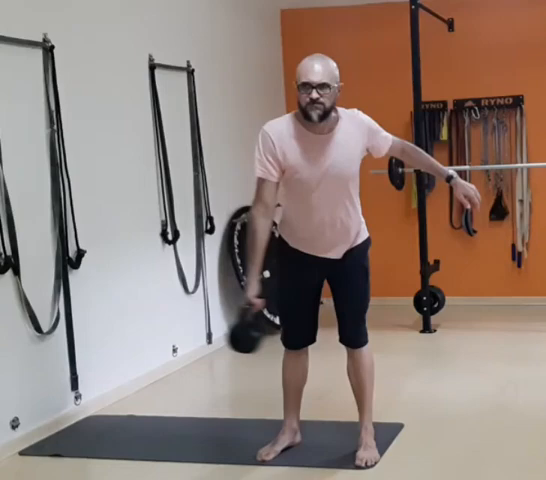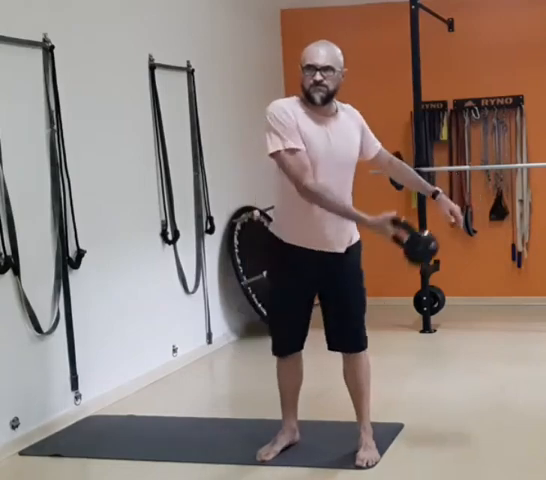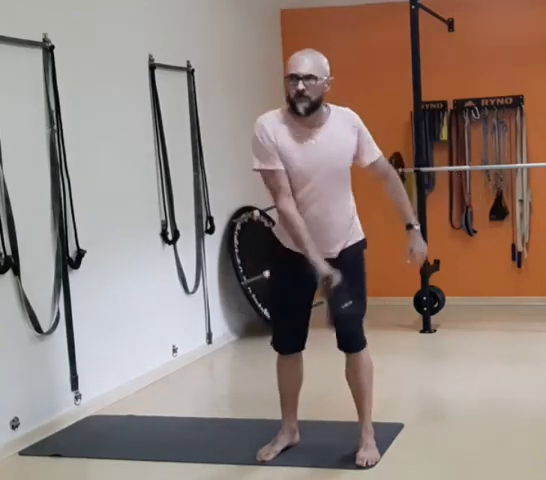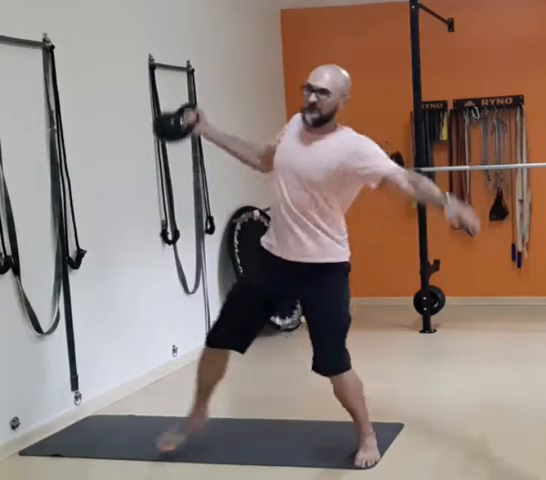
dt=0.5s
person 1, frame 1
left shoulder: (357, 124)
right shoulder: (274, 135)
left elbow: (402, 148)
right elbow: (262, 209)
left wrist: (452, 177)
right wrist: (252, 280)
left hip: (350, 249)
right hip: (297, 251)
left knee: (356, 339)
right knee: (294, 342)
left ankle: (366, 433)
right ankle: (290, 428)
person 1, frame 2
left shoulder: (351, 118)
right shoulder: (282, 113)
left elbow: (388, 162)
right elbow: (306, 185)
left wrist: (435, 194)
right wrist: (366, 220)
left hip: (342, 248)
right hip: (293, 249)
left knee: (353, 344)
right knee: (287, 345)
left ankle: (366, 434)
right ankle: (288, 428)
person 1, frame 3
left shoulder: (349, 122)
right shoulder: (267, 127)
left elbow: (387, 174)
right elbow: (282, 201)
left wrist: (413, 228)
right wrist: (315, 262)
left hip: (346, 248)
right hip: (294, 252)
left knee: (353, 342)
right knee: (287, 344)
left ankle: (367, 434)
right ankle: (289, 428)
person 1, frame 4
left shoulder: (356, 147)
right shoulder: (295, 126)
left elbow: (406, 178)
right elbow: (263, 160)
left wrist: (448, 202)
right wrist: (208, 131)
left hip: (324, 267)
right hip: (275, 257)
left knee: (333, 363)
right knee: (219, 340)
left ankle: (367, 437)
right ankle: (197, 415)
